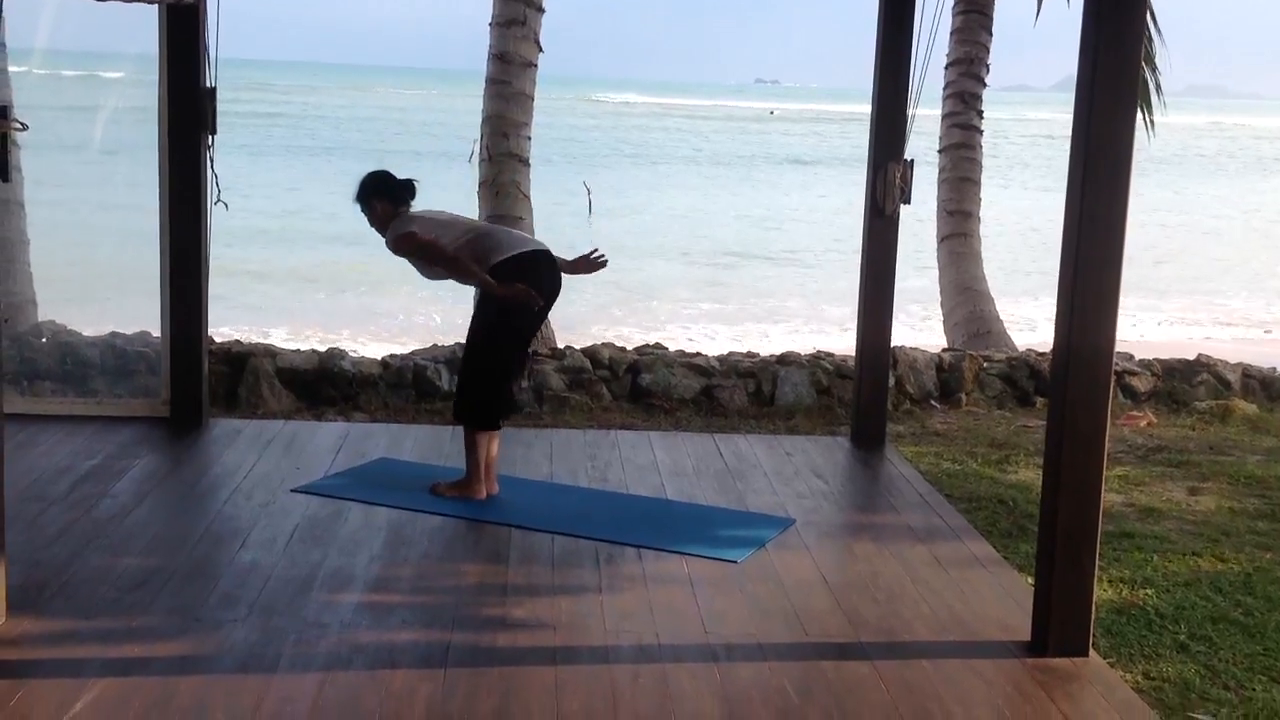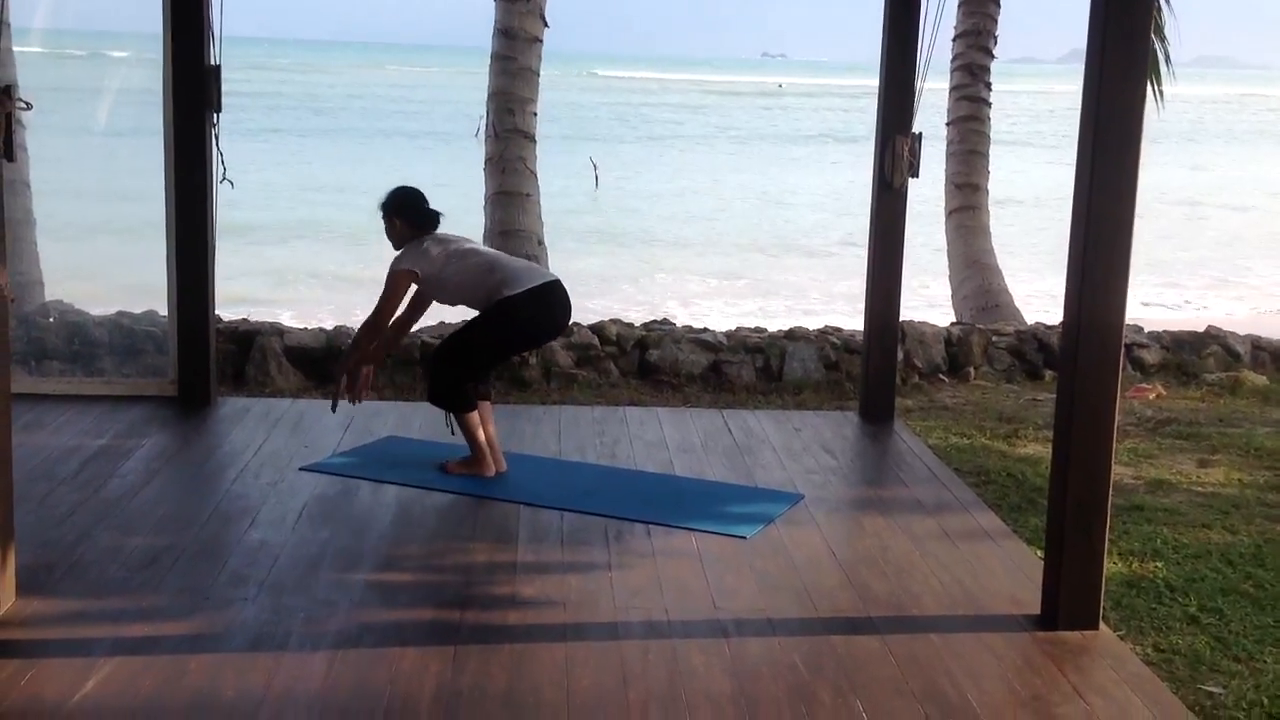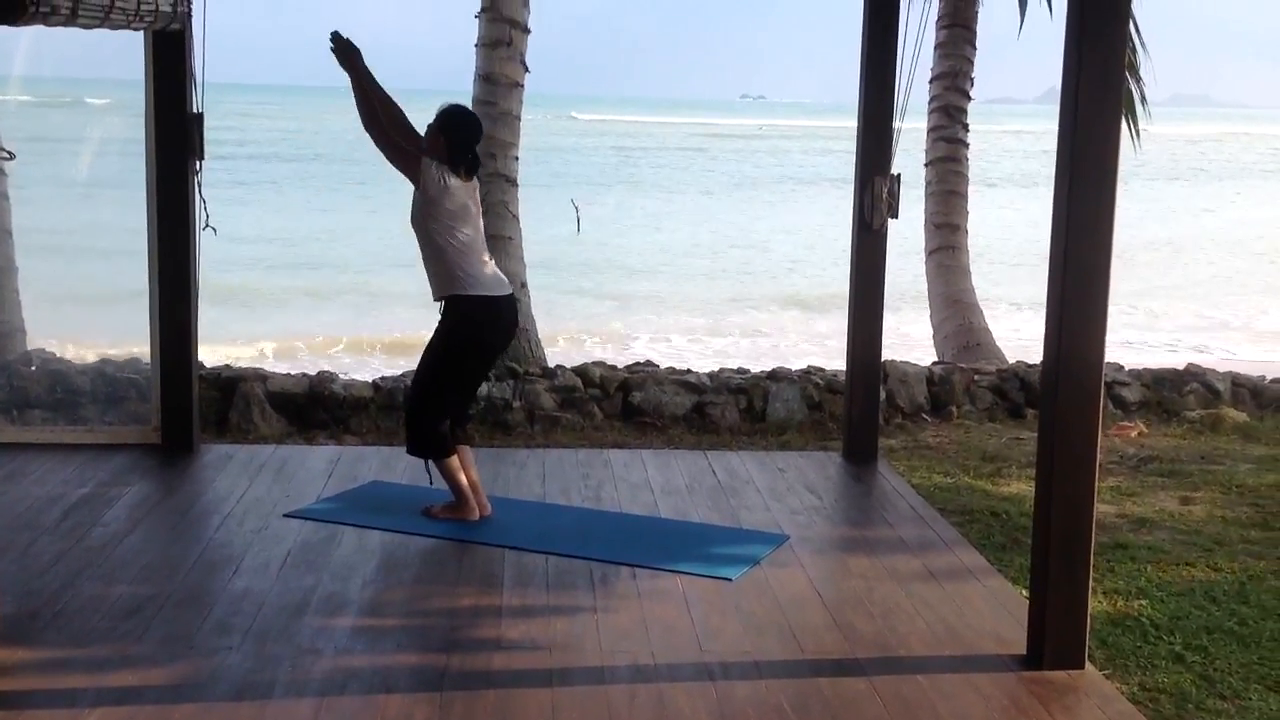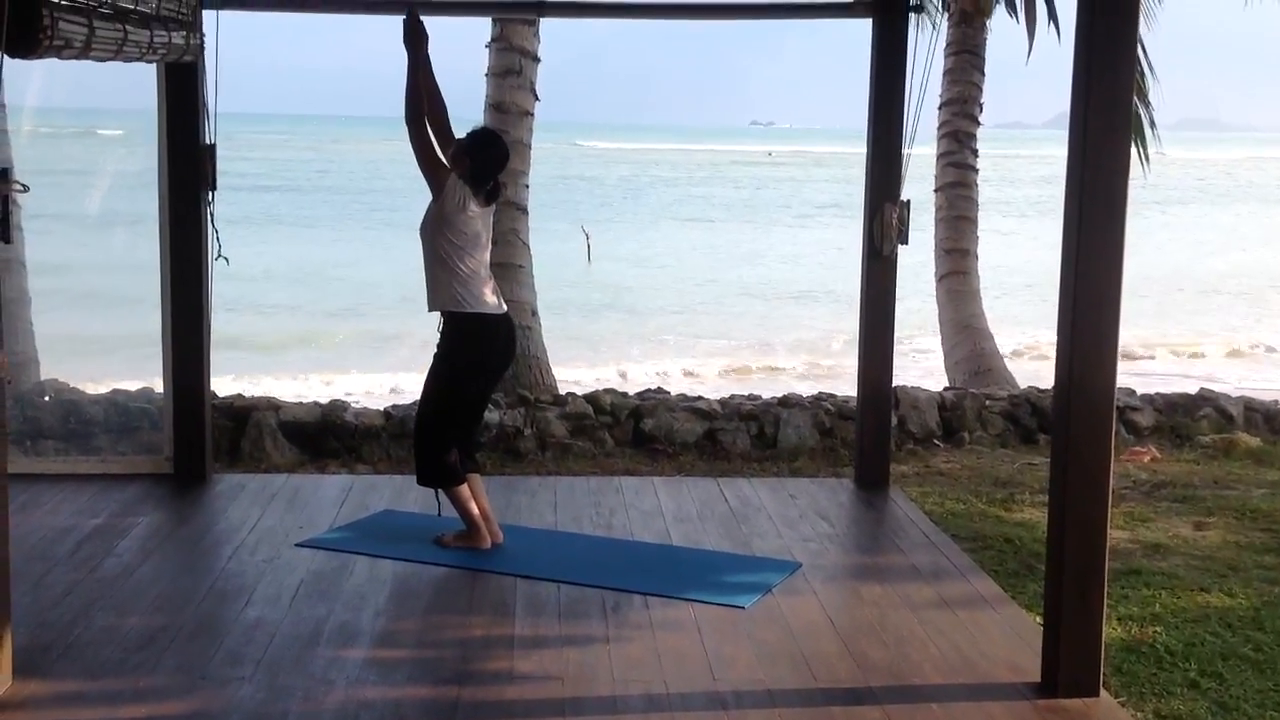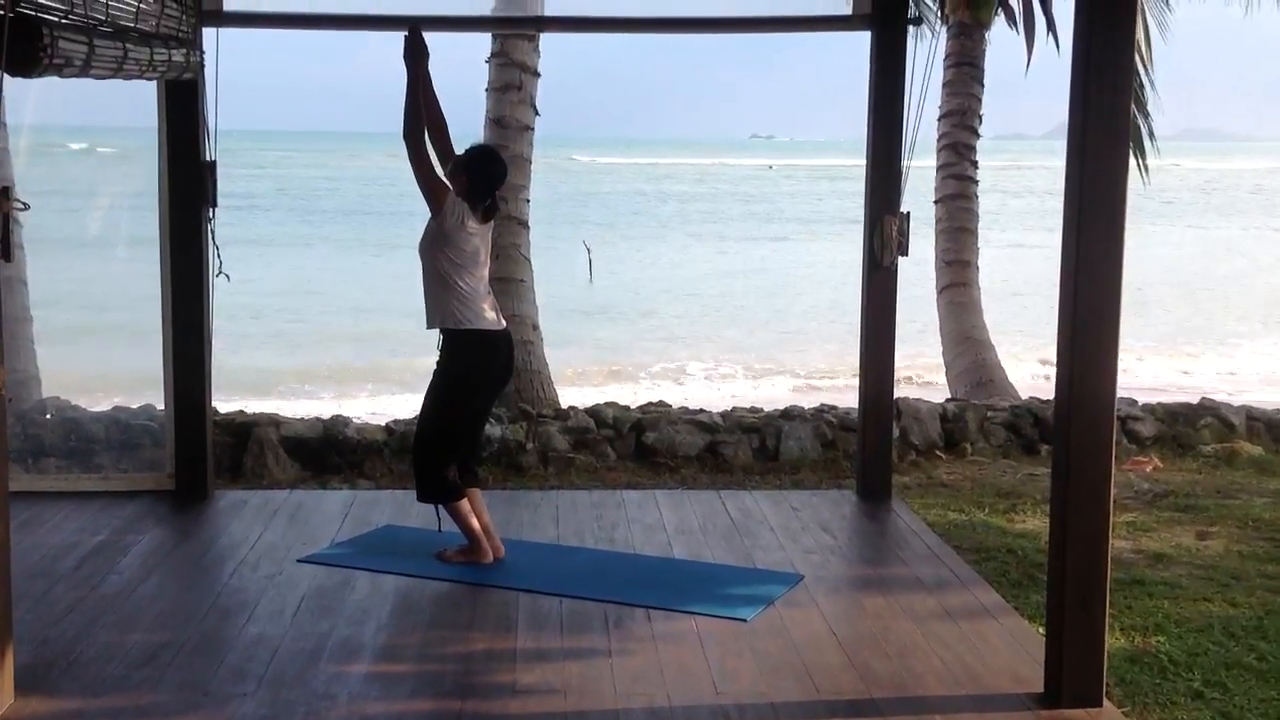
dt=1s
person 1, frame 1
left shoulder: (398, 235)
right shoulder: (429, 220)
left elbow: (449, 259)
left wrist: (498, 290)
right wrist: (566, 266)
left hip: (513, 271)
right hip: (541, 266)
left knee: (478, 378)
right knee: (497, 374)
left ankle: (473, 483)
right ankle: (487, 477)
person 1, frame 2
left shoulder: (409, 259)
right shoulder: (440, 247)
left elbow: (378, 322)
right elbow: (408, 318)
left wrist: (345, 367)
right wrist: (368, 362)
left hip: (527, 305)
right hip: (553, 298)
left knee: (445, 366)
right knee: (466, 361)
left ankle: (481, 461)
right ankle: (493, 455)
person 1, frame 3
left shoulder: (434, 180)
right shoulder: (465, 178)
left elbow: (379, 130)
right elbow: (400, 127)
left wrist: (354, 72)
right wrist: (361, 73)
left hip: (471, 312)
right hip: (499, 308)
left knee: (424, 407)
right knee: (447, 404)
left ankle: (465, 504)
right ankle: (475, 498)
person 1, frame 4
left shoulder: (451, 195)
right shoulder: (480, 196)
left elbow: (418, 126)
right elbow: (439, 124)
left wrist: (416, 55)
right wrist: (422, 58)
left hip: (470, 334)
right hip: (496, 331)
left knee: (433, 436)
right knee: (457, 433)
left ankle: (477, 530)
right ankle: (487, 525)
person 1, frame 5
left shoulder: (450, 212)
right shoulder: (479, 213)
left elbow: (415, 144)
right elbow: (439, 139)
left wrist: (415, 73)
right wrist: (422, 74)
left hip: (469, 350)
right hip: (494, 347)
left knee: (432, 451)
right knee: (456, 449)
left ankle: (478, 545)
right ankle: (489, 540)
